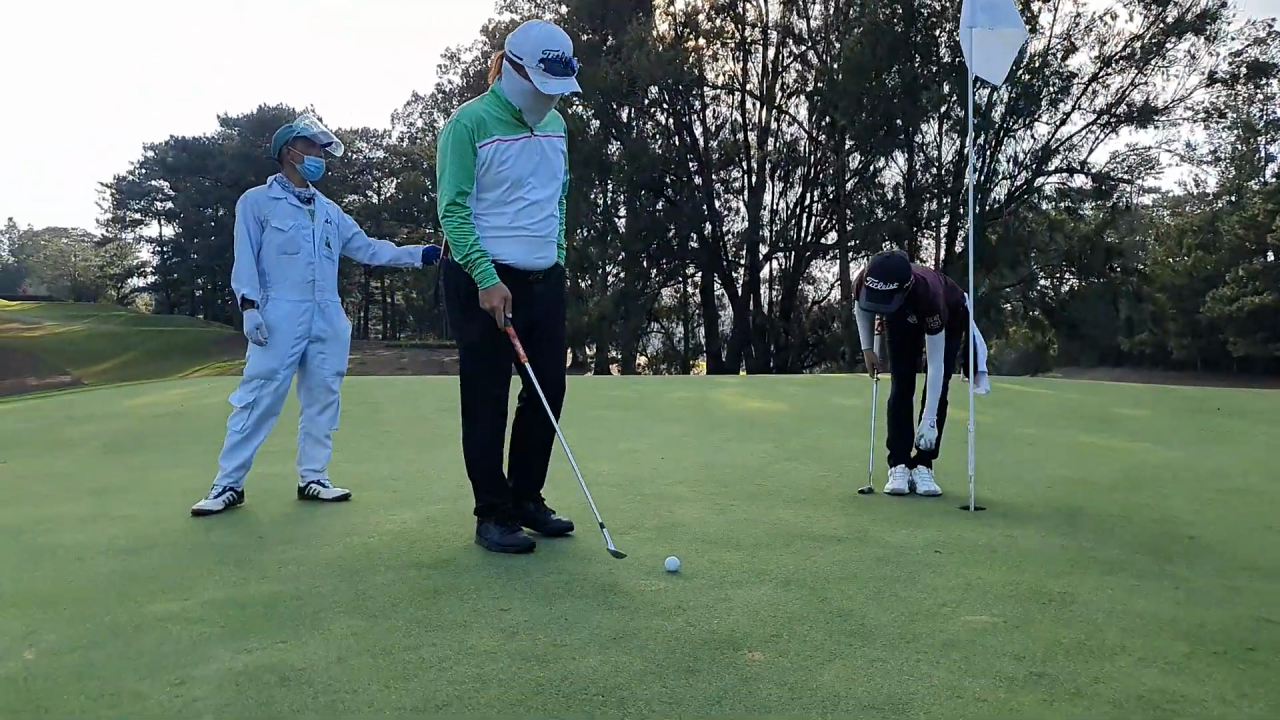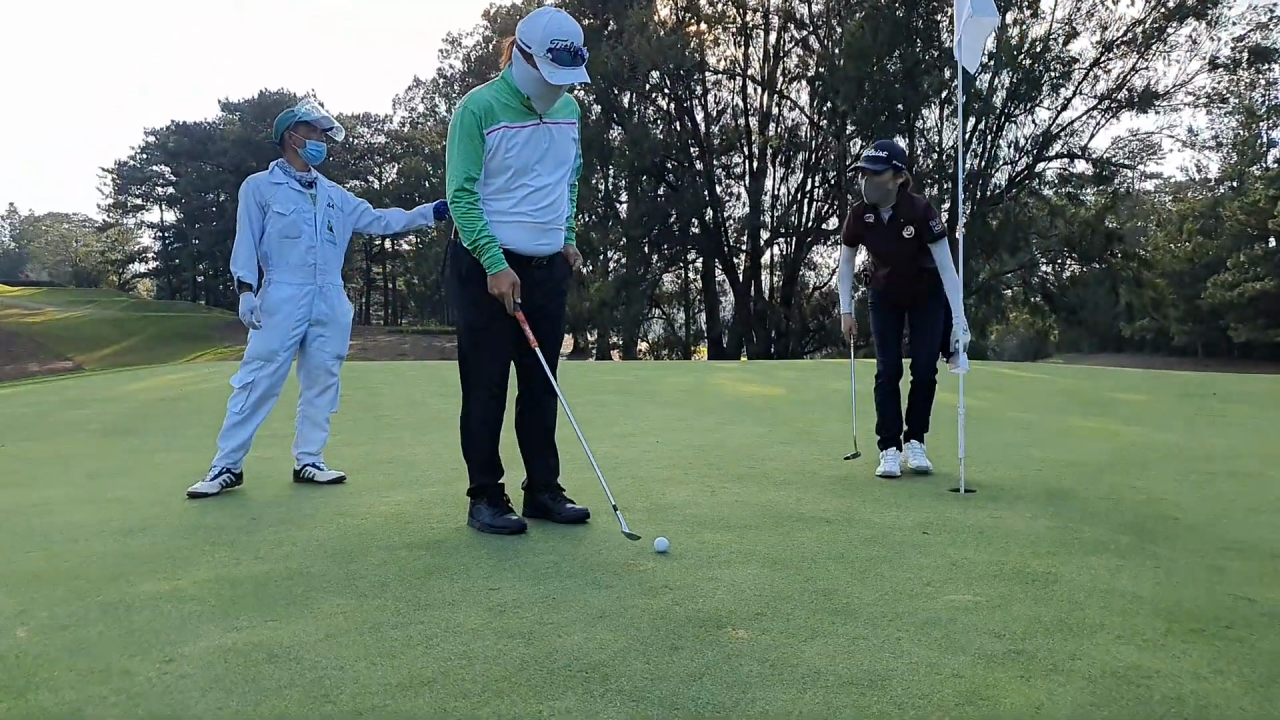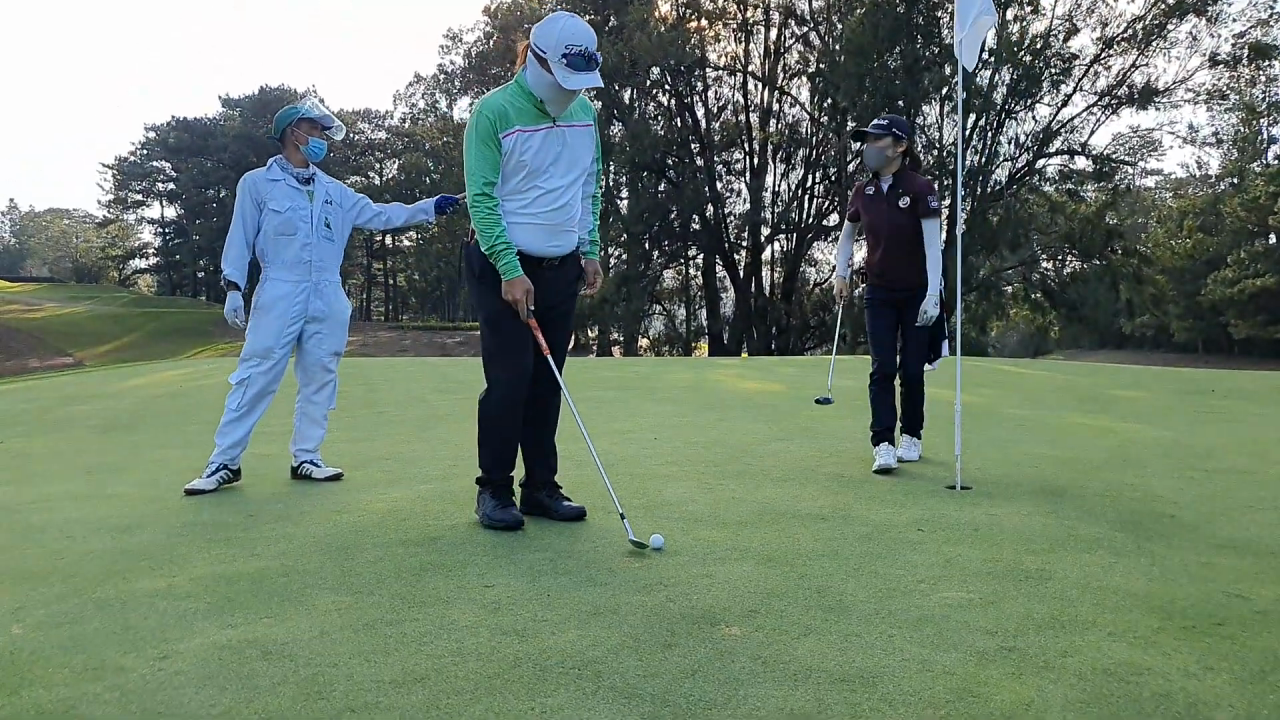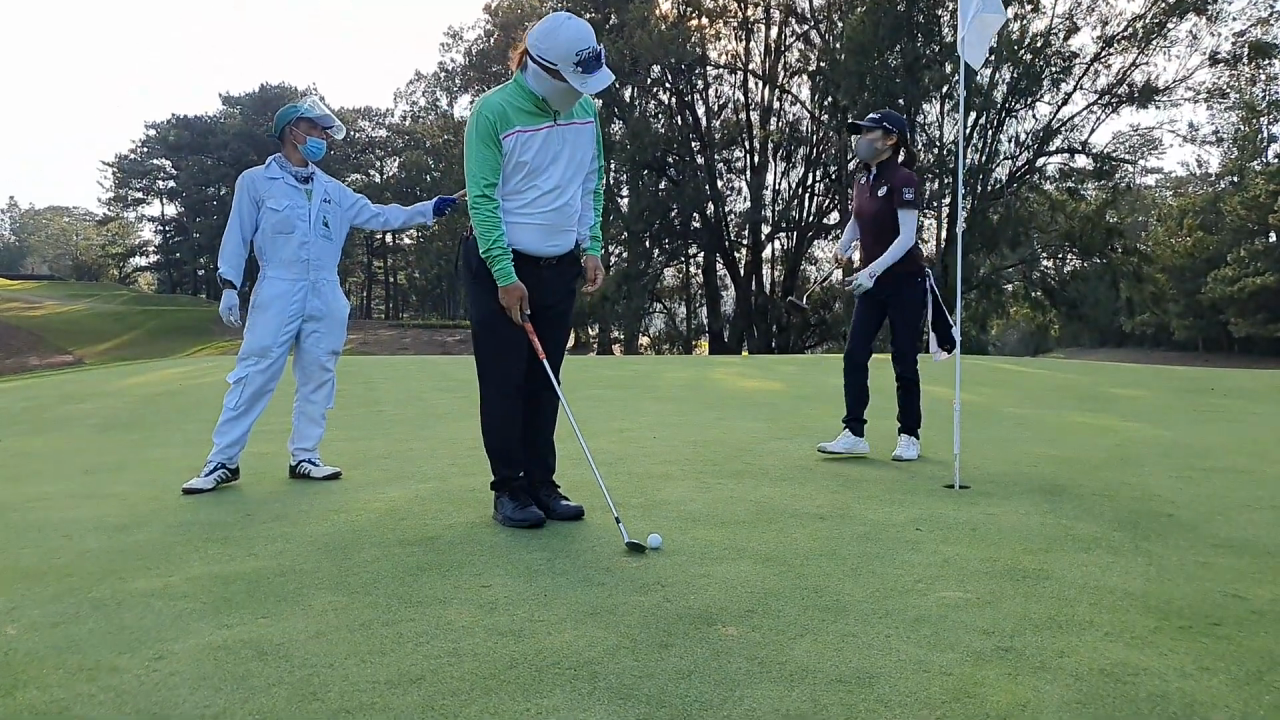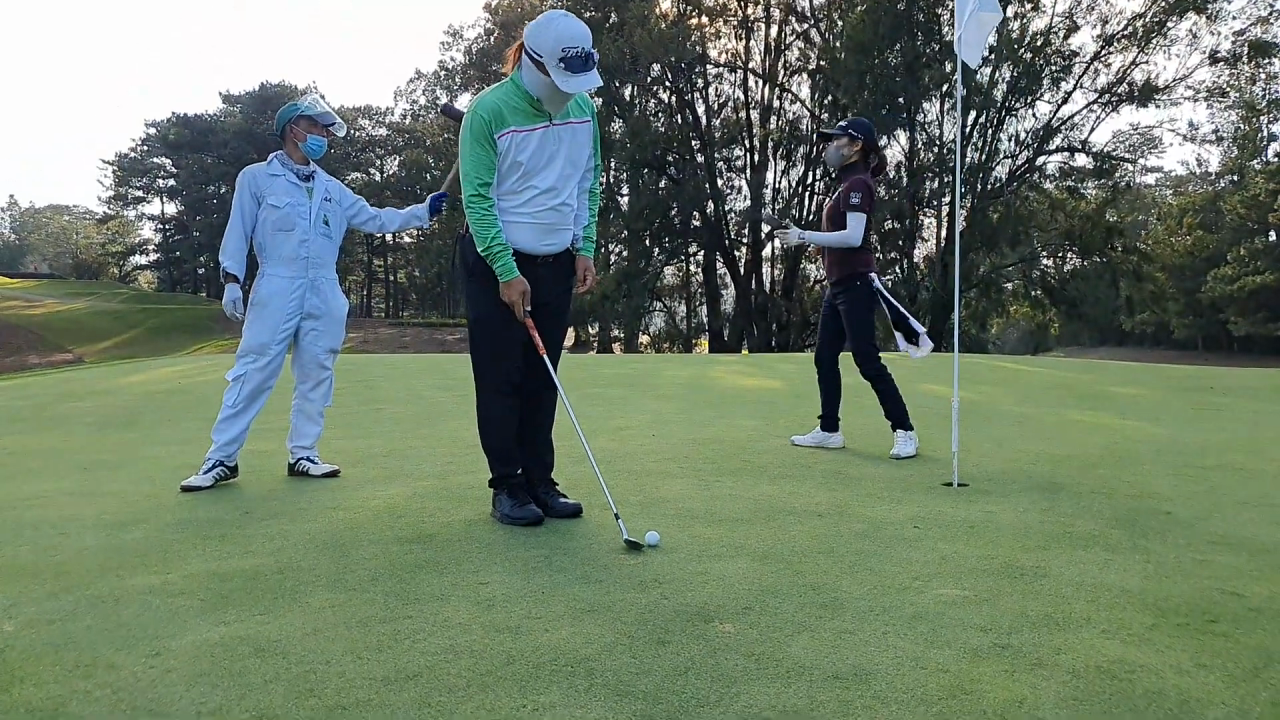
dt=0.3s
person 1, frame 1
left shoulder: (555, 125)
right shoulder: (469, 122)
right elbow: (453, 208)
left wrist: (555, 256)
right wrist: (486, 278)
left hip: (544, 279)
right hip: (485, 281)
left knee: (548, 390)
right knee: (487, 401)
left ankle: (525, 496)
right ankle: (493, 514)
person 1, frame 2
left shoulder: (568, 109)
right shoulder: (479, 108)
right elbow: (462, 194)
left wrist: (566, 240)
right wrist: (495, 265)
left hip: (548, 266)
right hip: (487, 266)
left knee: (541, 383)
right knee: (486, 384)
left ankle: (543, 489)
right ankle: (485, 497)
person 1, frame 3
left shoulder: (584, 111)
right shoulder: (494, 111)
right elbow: (482, 197)
left wrist: (590, 249)
right wrist: (510, 271)
left hip: (560, 266)
right hip: (502, 267)
left knee: (546, 382)
right knee: (509, 377)
left ankle: (541, 487)
right ankle: (494, 487)
person 1, frame 4
left shoulder: (584, 109)
right shoulder: (493, 111)
left elbow: (591, 183)
right elbow: (482, 198)
left wrist: (591, 246)
right wrist: (505, 275)
left hip: (559, 264)
right hip: (500, 265)
left knee: (544, 381)
right knee: (503, 380)
left ankle: (540, 483)
right ankle: (509, 489)
person 1, frame 5
left shoulder: (582, 107)
right shoulder: (489, 110)
left elbow: (589, 182)
right elbow: (477, 197)
left wrist: (584, 248)
right wrist: (507, 272)
left hip: (556, 262)
right hip: (497, 263)
left knee: (541, 379)
right knee: (500, 378)
left ankle: (538, 481)
right ankle: (506, 487)
person 2, frame 1
left shoulder: (329, 210)
right shoulder: (256, 201)
left elbow: (366, 248)
right elbow: (245, 258)
left wrist: (416, 253)
right wrist: (249, 306)
left hip: (329, 317)
right hip: (280, 315)
left knee: (323, 397)
right knee: (259, 397)
left ankle: (312, 477)
right ankle: (229, 483)
person 2, frame 2
left shoulder: (334, 194)
right shoulder: (259, 186)
left elbow: (378, 220)
right elbow: (246, 241)
left wrist: (428, 213)
right wrist: (246, 289)
left hip: (330, 300)
right hip: (282, 297)
left knee: (322, 381)
right knee: (258, 379)
left ankle: (309, 461)
right ankle: (227, 466)
person 2, frame 3
left shoulder: (334, 190)
right shoulder: (256, 183)
left elbow: (380, 216)
right elbow: (240, 239)
left wrist: (429, 208)
right wrist: (234, 288)
left hip: (327, 297)
right hip: (279, 294)
left knee: (320, 378)
right knee: (255, 375)
left ankle: (306, 457)
right ankle: (224, 462)
person 2, frame 4
left shoulder: (332, 189)
right shoulder: (255, 180)
left elbow: (378, 216)
right elbow: (237, 237)
left wrist: (428, 209)
right wrist: (229, 286)
left hip: (326, 295)
right hip: (277, 292)
left knee: (318, 376)
right knee: (255, 373)
left ankle: (304, 457)
right ankle: (222, 461)
person 2, frame 5
left shoulder: (332, 188)
right shoulder: (256, 177)
left elbow: (375, 220)
right elbow: (238, 233)
left wrist: (423, 210)
right wrist: (232, 280)
left hip: (324, 293)
right hip: (276, 289)
left knee: (316, 374)
right knee: (254, 370)
left ankle: (303, 454)
right ankle: (222, 458)
person 3, frame 1
left shoulder: (927, 294)
right shoulder: (865, 282)
left elbow: (935, 366)
left wrist: (929, 420)
right wrist: (867, 348)
left hip: (949, 318)
right hip: (903, 321)
left knee: (937, 388)
right knee: (901, 388)
left ankle: (923, 466)
right ankle: (898, 466)
person 3, frame 2
left shoulder: (921, 211)
right shoulder: (858, 216)
left elbow: (946, 267)
right elbow: (846, 263)
left wrist: (959, 320)
right wrist: (846, 311)
left hip: (927, 298)
right hip: (884, 298)
left knee: (923, 370)
right knee: (888, 370)
left ankle: (915, 442)
right ankle: (889, 448)
person 3, frame 3
left shoulder: (921, 188)
right shoulder: (862, 191)
left elbow: (933, 245)
right elbow: (848, 235)
left wrist: (933, 294)
right wrist: (841, 274)
left hip: (917, 293)
right hip: (879, 292)
left knee: (912, 369)
right knee: (882, 368)
left ankle: (911, 437)
right ankle: (883, 444)
person 3, frame 4
left shoulder: (903, 179)
right shoulder: (862, 180)
left elbow: (907, 237)
left wrist: (873, 269)
right wrist: (843, 246)
left hip: (904, 282)
right hip: (871, 285)
left knee: (904, 361)
right knee: (854, 356)
left ankle: (909, 436)
right ankle: (855, 435)
person 3, frame 5
left shoulder: (859, 183)
right shoulder: (846, 183)
left elbow: (854, 237)
left wrist: (805, 236)
right wrist: (808, 239)
left hip: (856, 283)
right hip: (838, 284)
left knee: (867, 361)
right knee: (824, 357)
left ankle: (904, 430)
right ankle: (829, 430)
